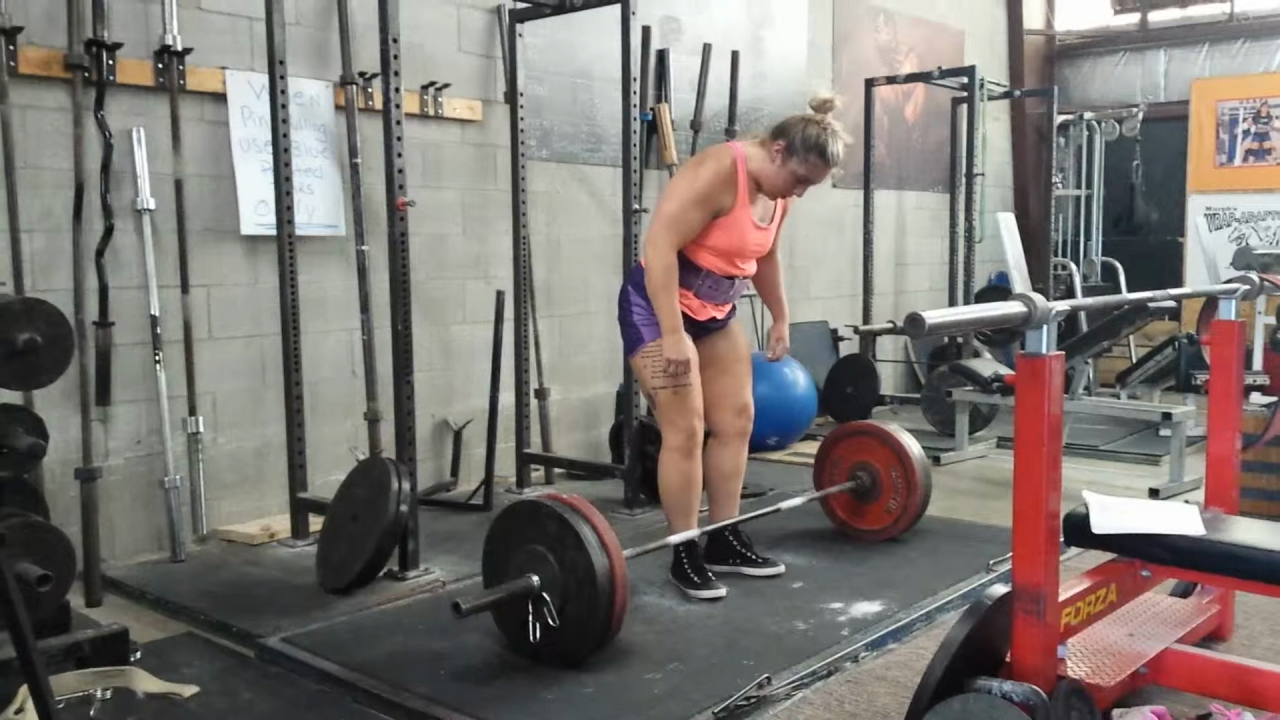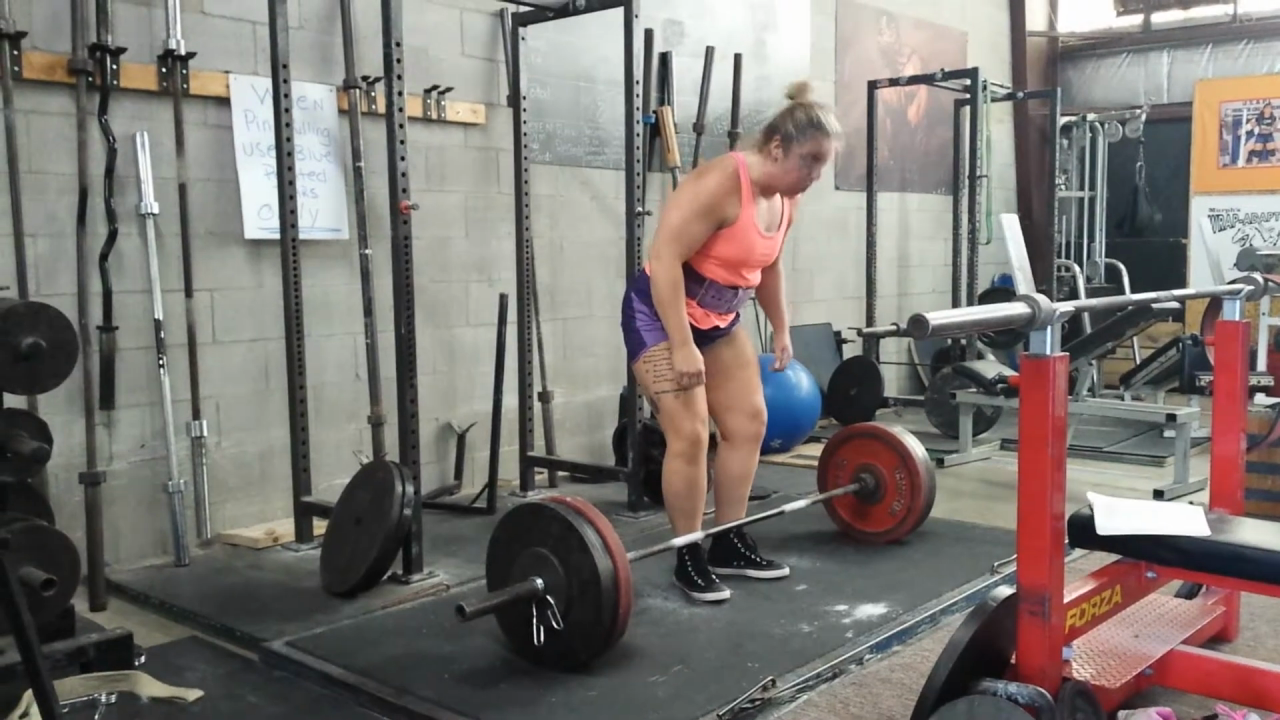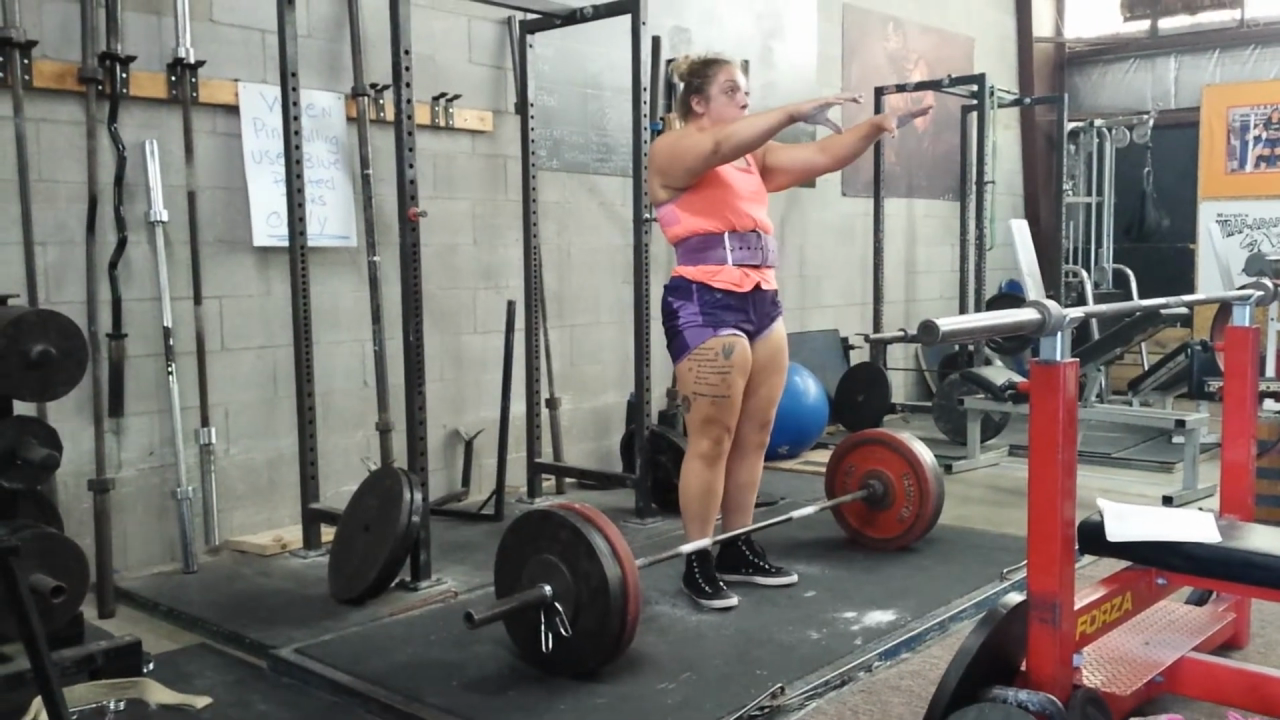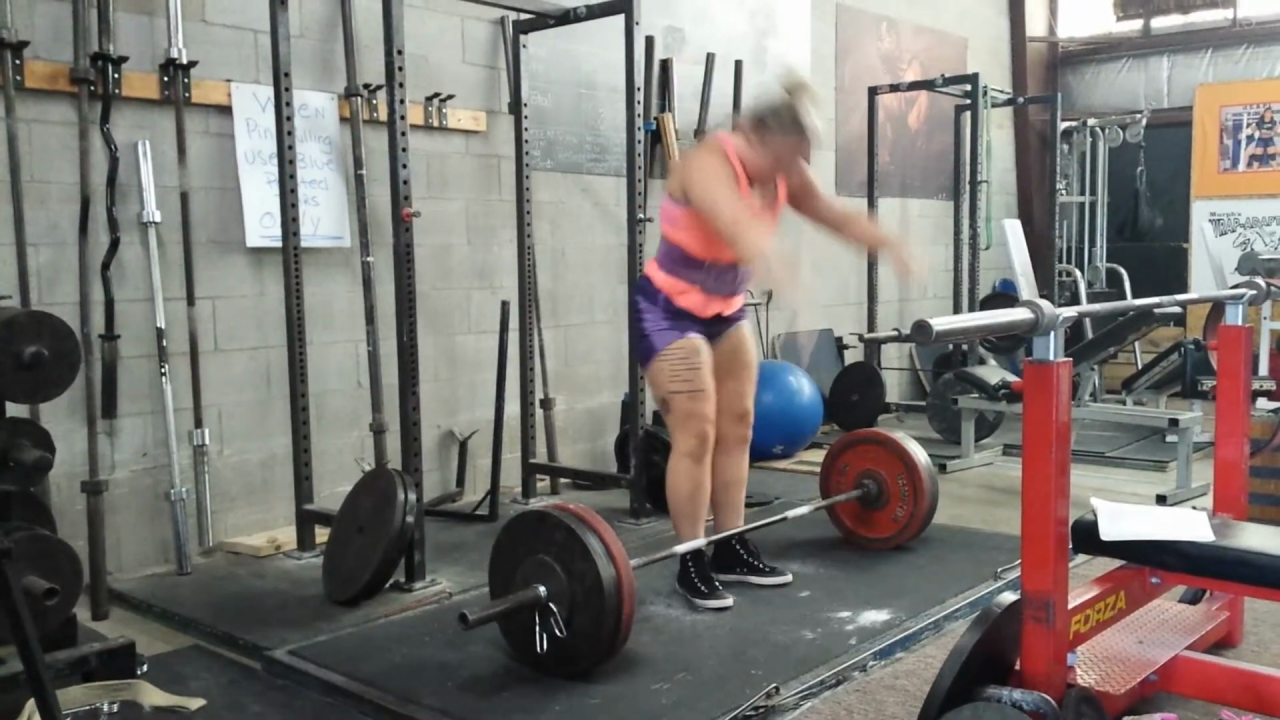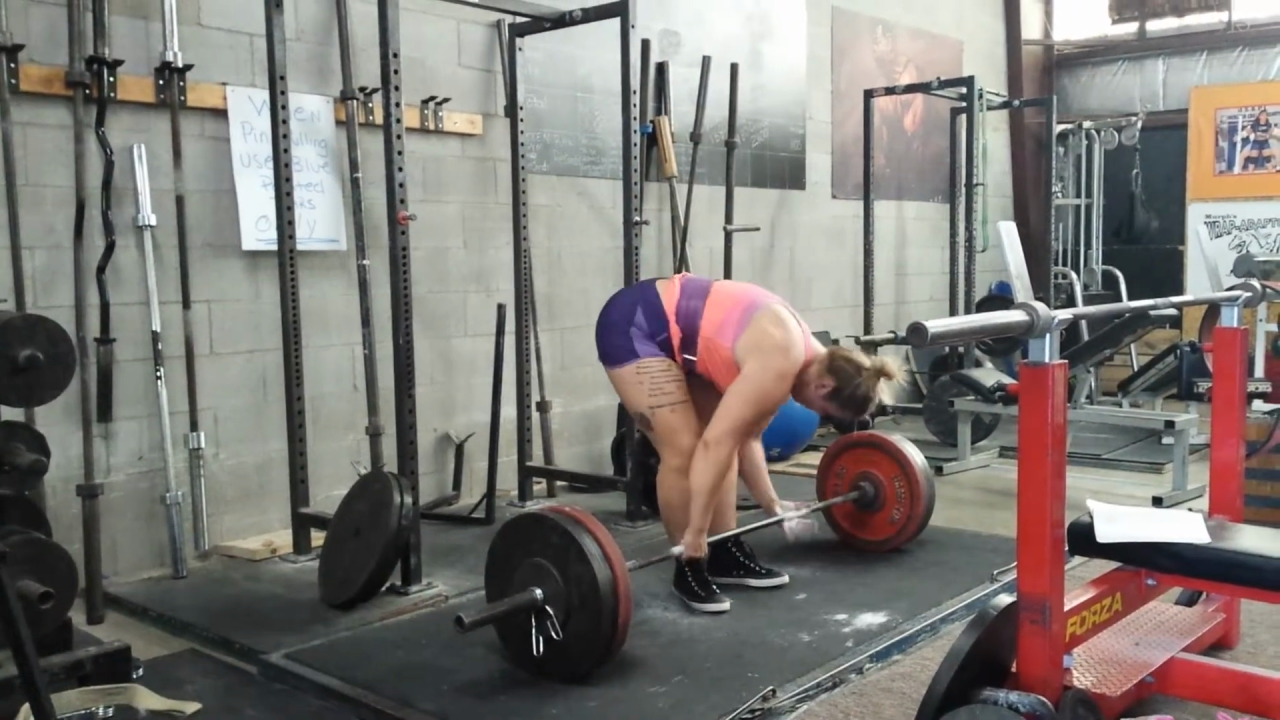
dt=1s
person 1, frame 1
left shoulder: (777, 191)
right shoulder: (716, 173)
right elbow: (659, 246)
left wrist: (780, 318)
right wrist: (673, 334)
left hip: (715, 313)
right hip: (657, 307)
left knee: (736, 420)
right knee: (685, 430)
left ankle: (725, 539)
right ankle: (684, 555)
person 1, frame 2
left shoulder: (782, 198)
right shoulder: (720, 185)
left elbow: (767, 268)
right elbow: (666, 259)
left wrist: (780, 330)
right wrist: (682, 346)
left hip: (721, 320)
right hip: (659, 313)
left knee: (748, 425)
right knee: (689, 434)
left ankle: (729, 542)
right ankle: (688, 558)
person 1, frame 3
left shoulder: (752, 156)
right shoulder: (671, 150)
left elbow: (821, 156)
right elbow: (722, 145)
left wrist: (874, 127)
right wrist: (795, 111)
left hip: (762, 301)
right hip: (705, 304)
left knee: (754, 435)
right knee: (711, 439)
left ankle: (739, 549)
right ankle: (697, 563)
person 1, frame 4
left shoulder: (780, 171)
right shoulder: (708, 164)
left elbow: (835, 214)
right elbow: (734, 219)
left wrist: (887, 244)
right wrist: (767, 253)
left hip: (723, 308)
right hip: (669, 311)
left knee: (737, 428)
right knee: (695, 437)
left ankle: (732, 547)
right ankle: (693, 563)
person 1, frame 5
left shoulder: (801, 357)
right shoulder: (780, 366)
left elbow: (742, 439)
right elbow: (716, 444)
left wrist: (771, 504)
right wrist: (696, 531)
left hip: (671, 330)
right hip: (635, 325)
left knee: (725, 435)
right knee: (682, 451)
left ankle: (725, 554)
right ankle: (688, 567)
